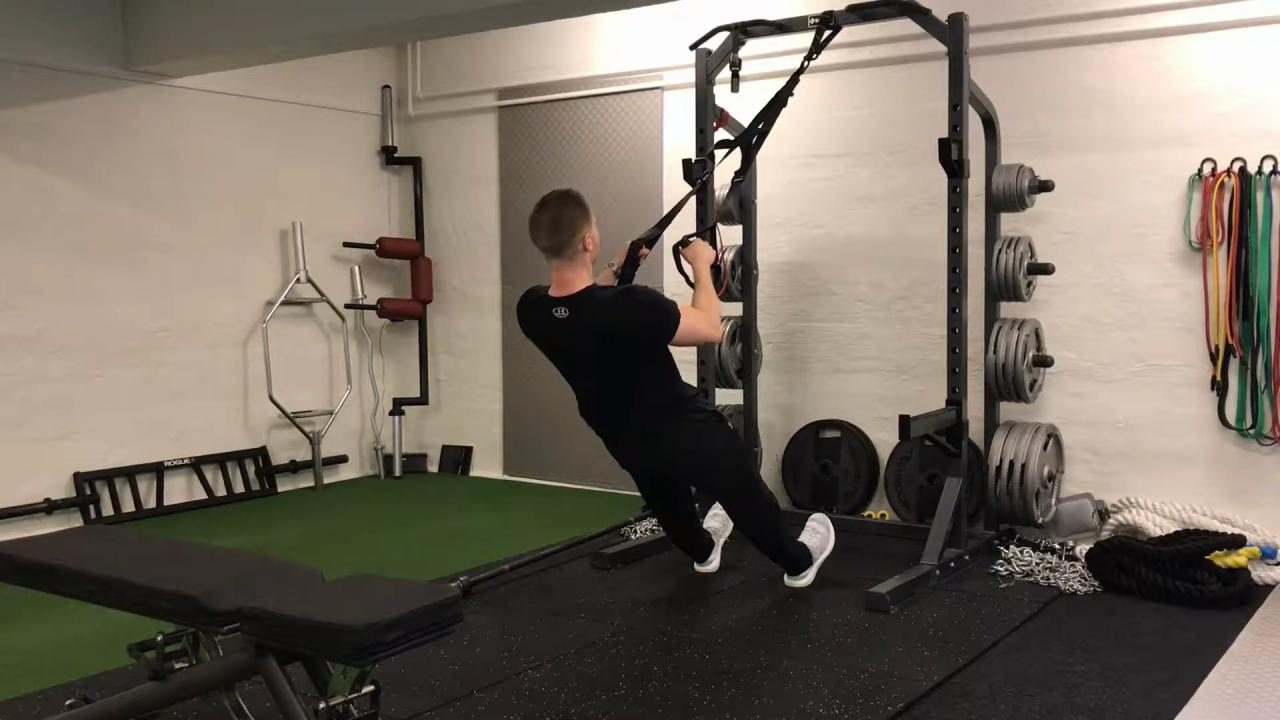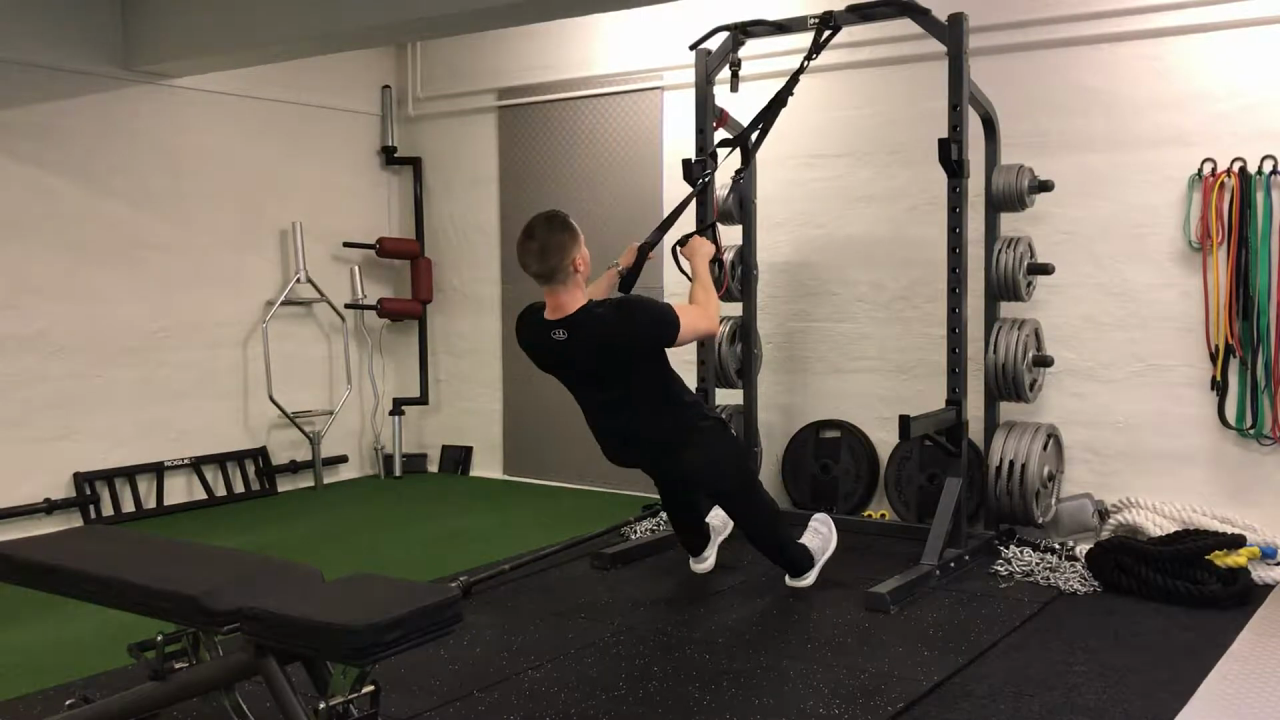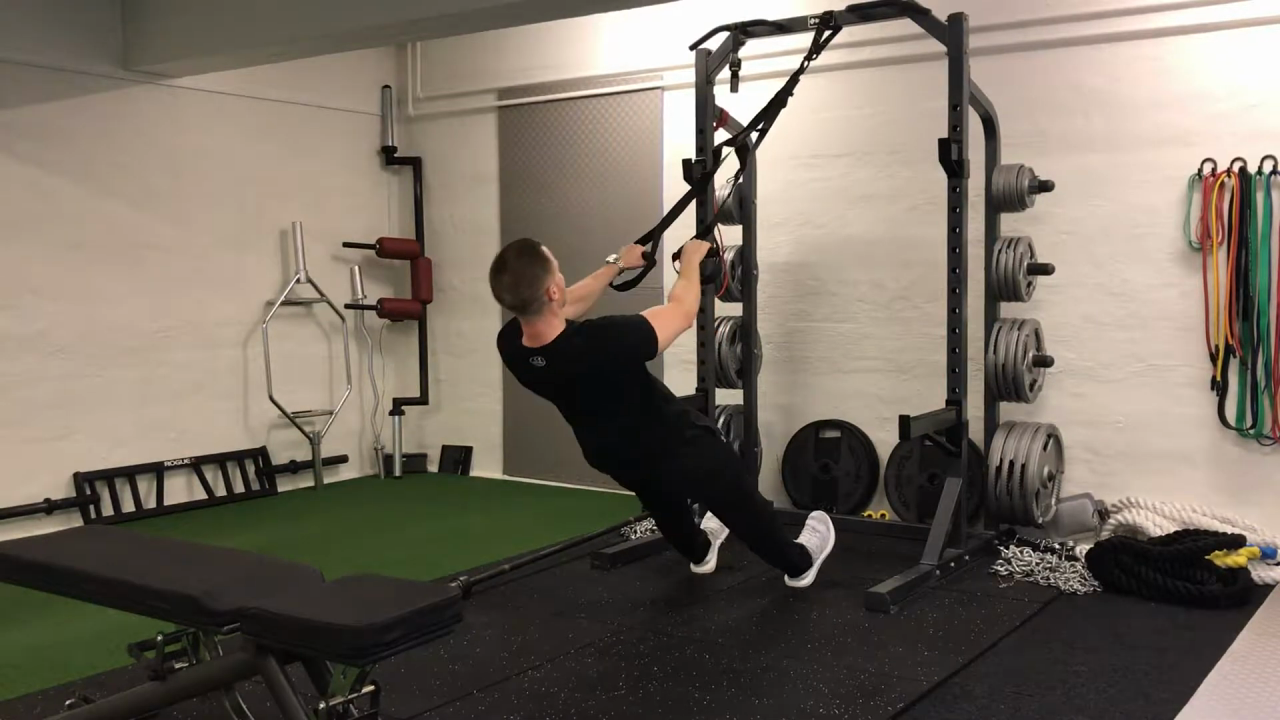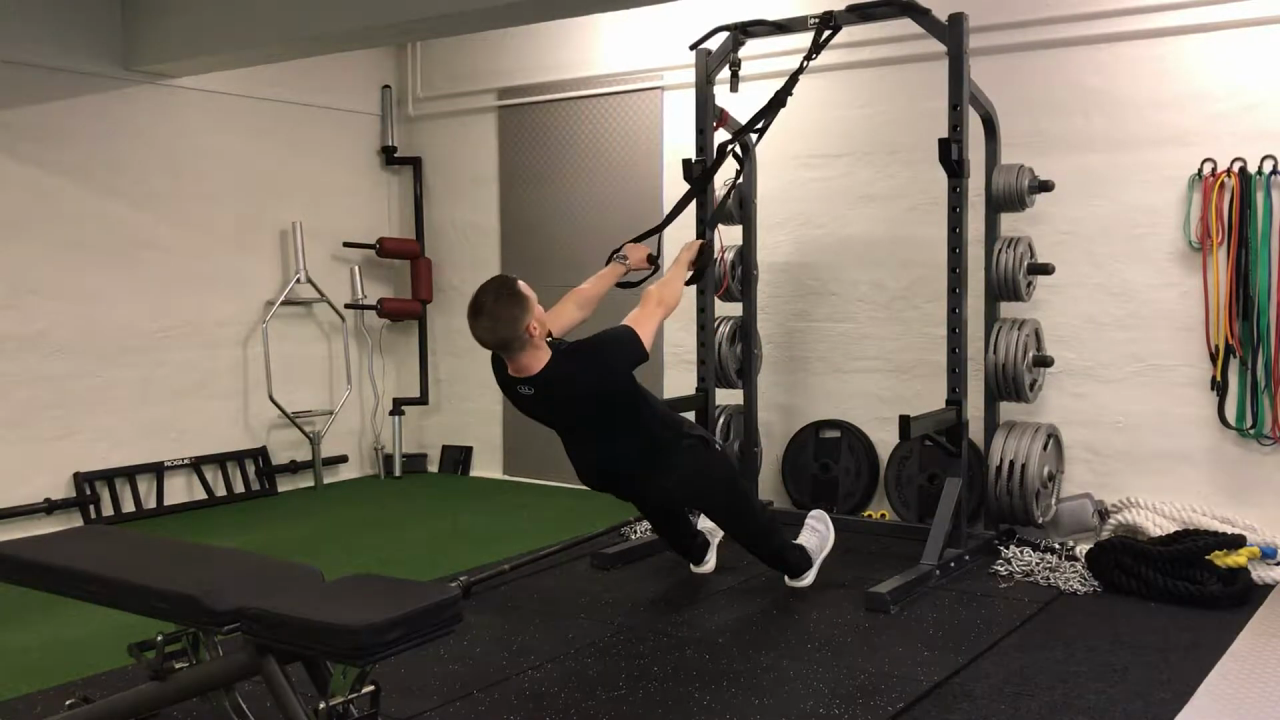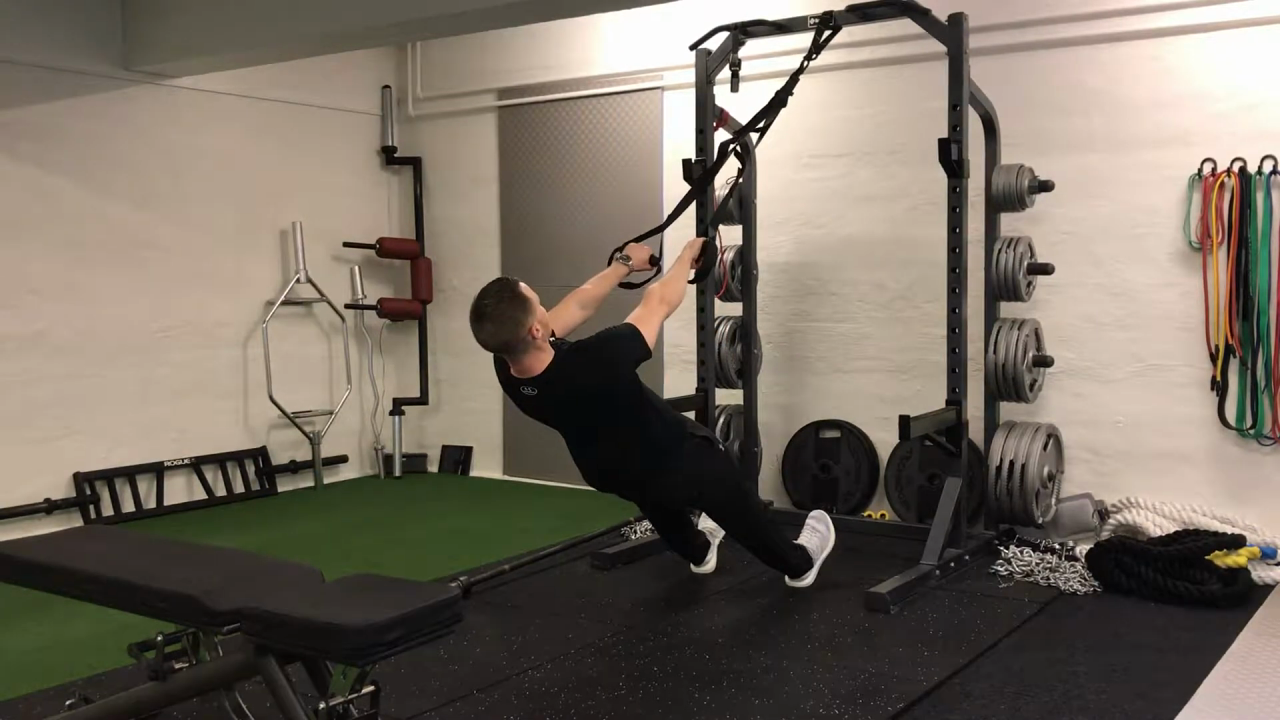
dt=0.4s
person 1, frame 1
left shoulder: (531, 312)
right shoulder: (631, 307)
right elbow: (710, 328)
left wrist: (615, 269)
right wrist: (701, 265)
left hip: (624, 440)
right hip: (685, 434)
left knee: (664, 486)
right knee: (743, 493)
left ankle: (703, 549)
right ankle: (798, 561)
person 1, frame 2
left shoulder: (529, 330)
right shoulder: (629, 319)
right elbow: (708, 320)
left wrist: (618, 269)
right wrist: (699, 261)
left hip: (626, 446)
right hip: (689, 439)
left knee: (675, 476)
right knee: (742, 495)
left ankle: (699, 546)
right ankle: (800, 562)
person 1, frame 3
left shoulder: (511, 347)
right shoulder: (604, 343)
left elbow: (571, 304)
right elbow: (683, 313)
left wrist: (616, 263)
right wrist: (691, 260)
left hip: (616, 457)
right hip: (679, 450)
left knee: (659, 488)
right knee: (737, 502)
left ankle: (699, 550)
right ankle: (798, 563)
person 1, frame 4
left shoulder: (504, 369)
right shoulder: (592, 366)
left elbow: (575, 306)
right elbow: (655, 304)
left wrist: (623, 263)
right wrist: (685, 256)
left hip: (610, 472)
right hip: (675, 463)
right knee: (734, 507)
left ankle: (698, 550)
right ankle: (798, 563)
person 1, frame 5
left shoulder: (506, 370)
right shoulder: (595, 365)
left elbow: (578, 306)
right elbow: (658, 302)
left wrist: (625, 263)
right wrist: (687, 255)
left hip: (614, 473)
right hip: (679, 463)
right knee: (736, 506)
left ankle: (698, 551)
right ankle: (798, 564)
